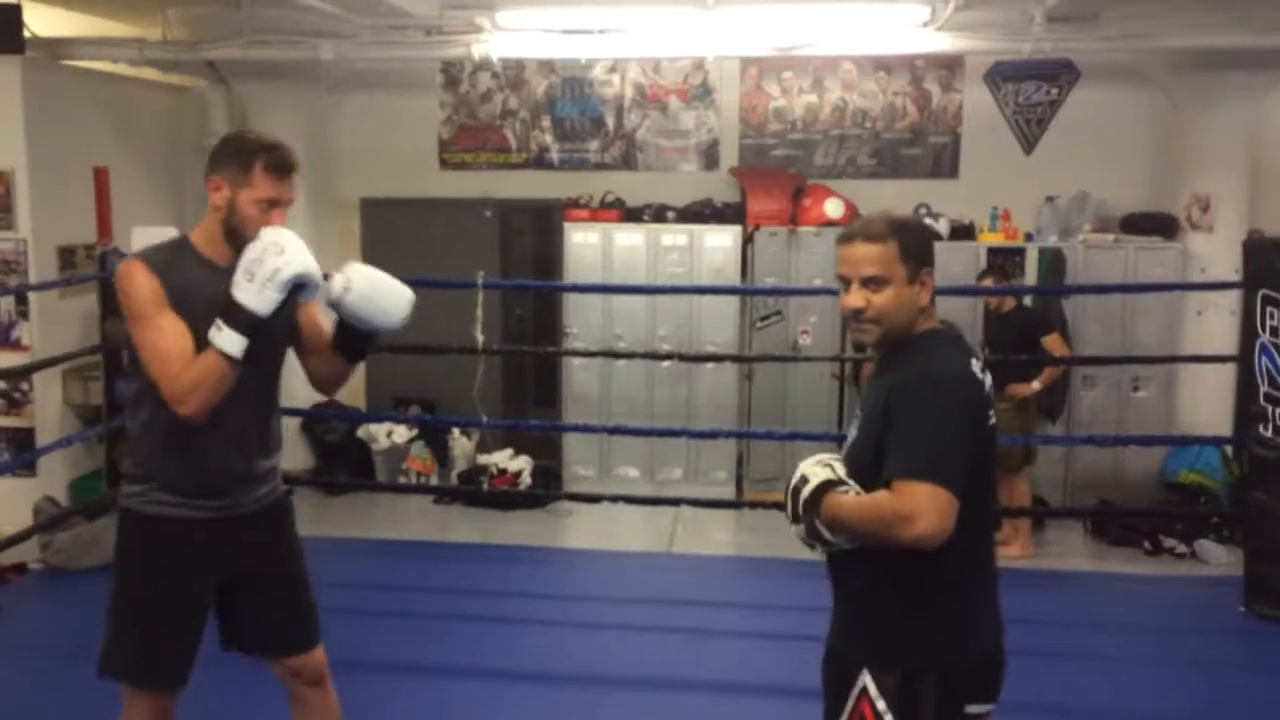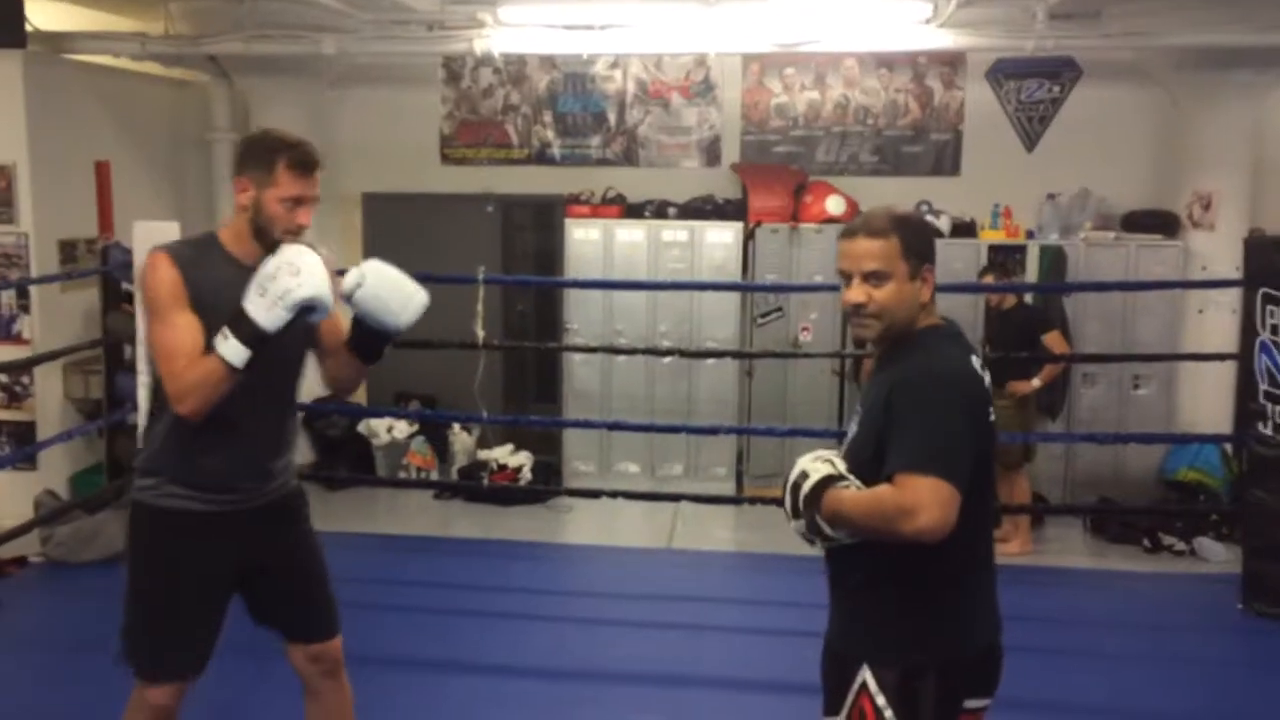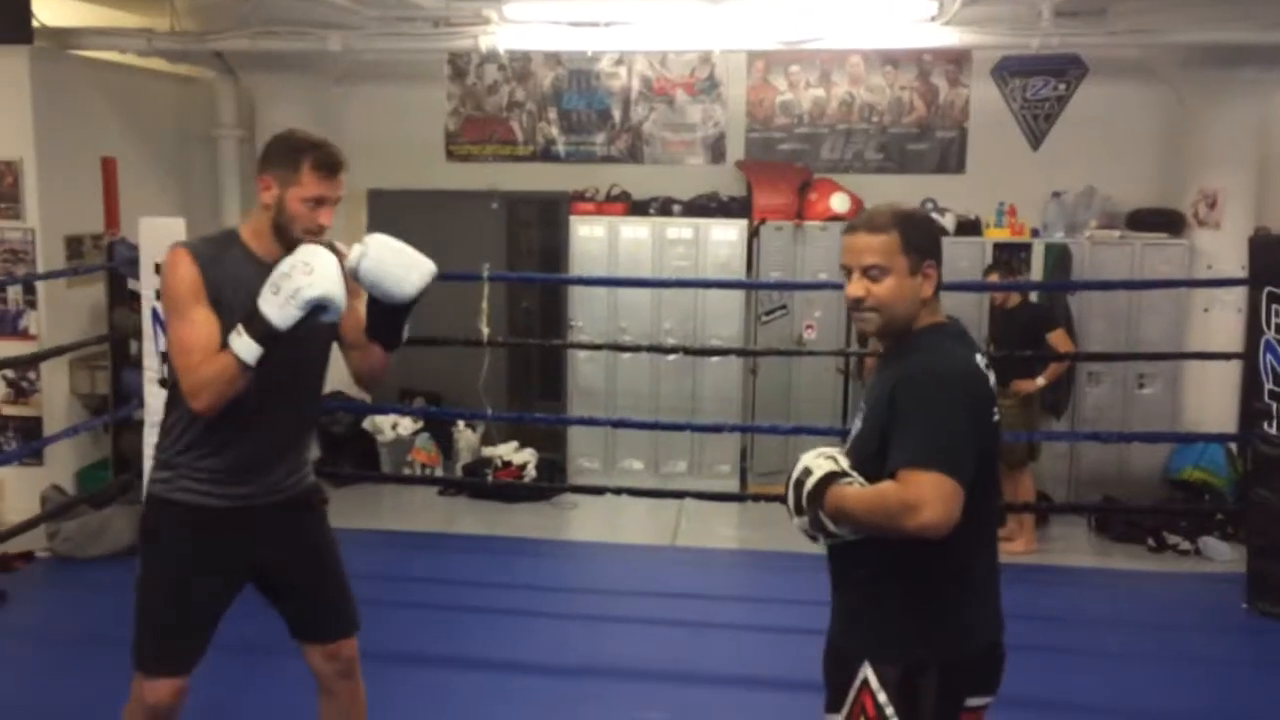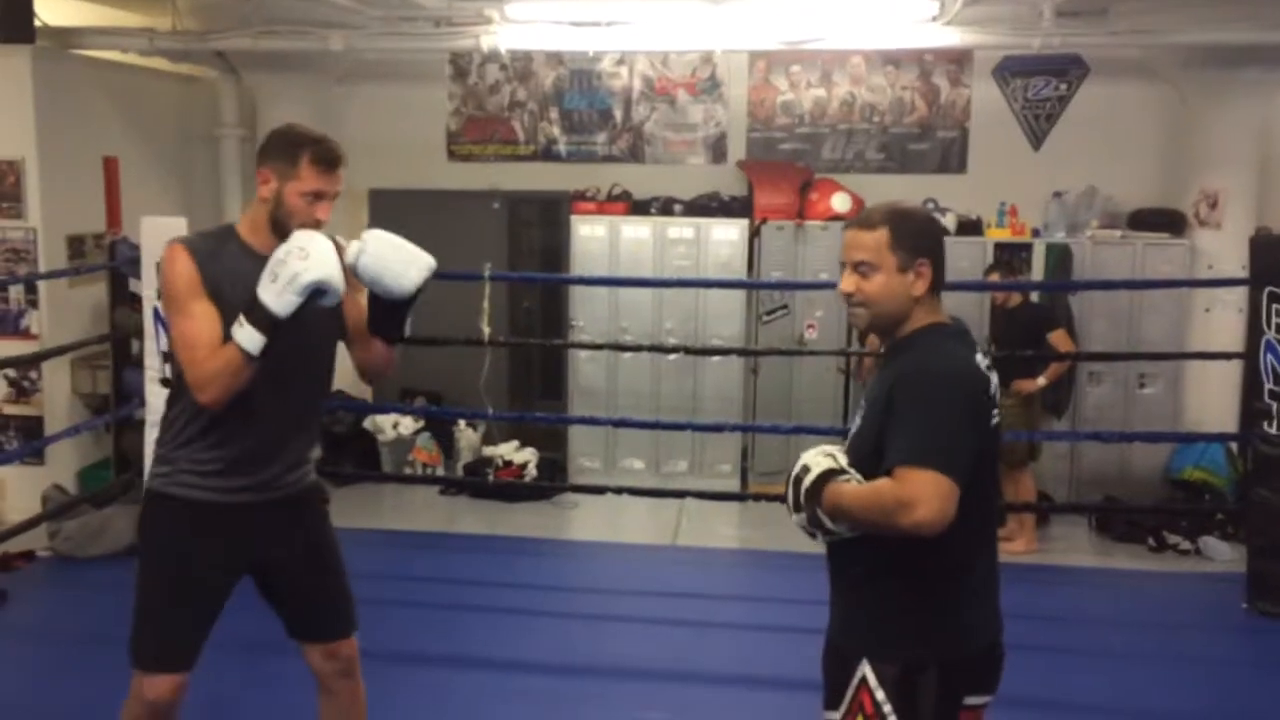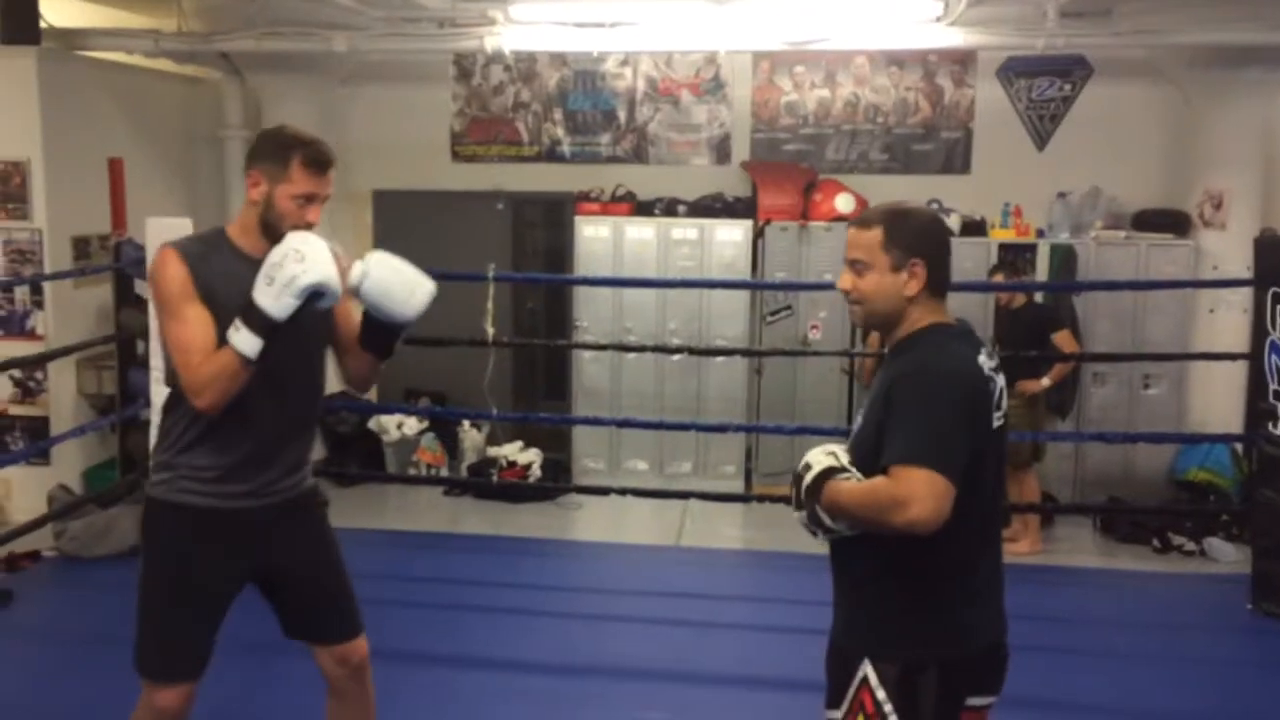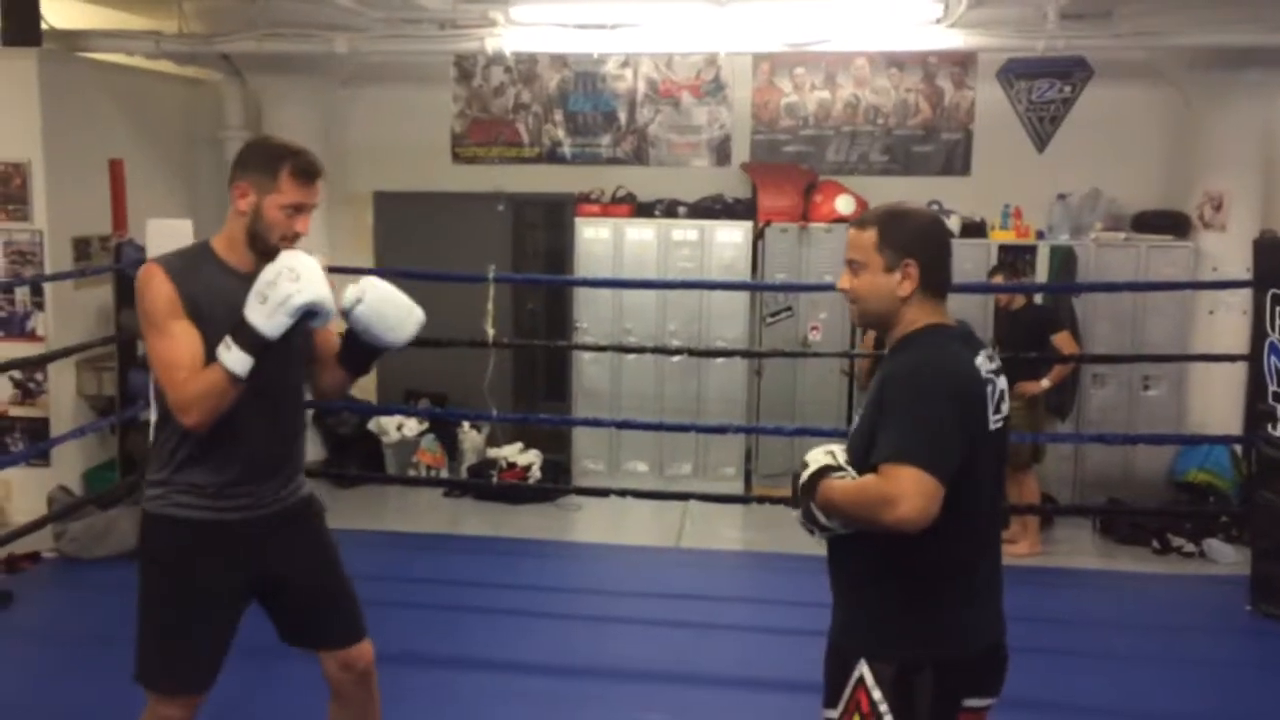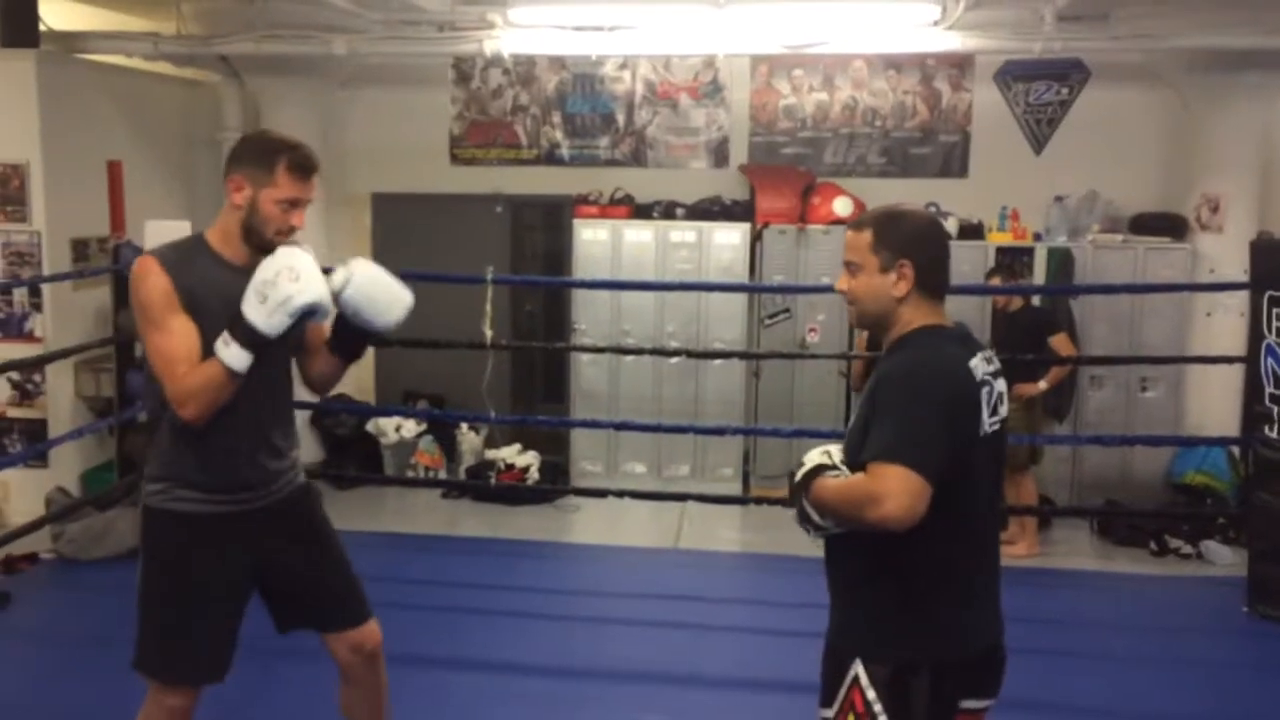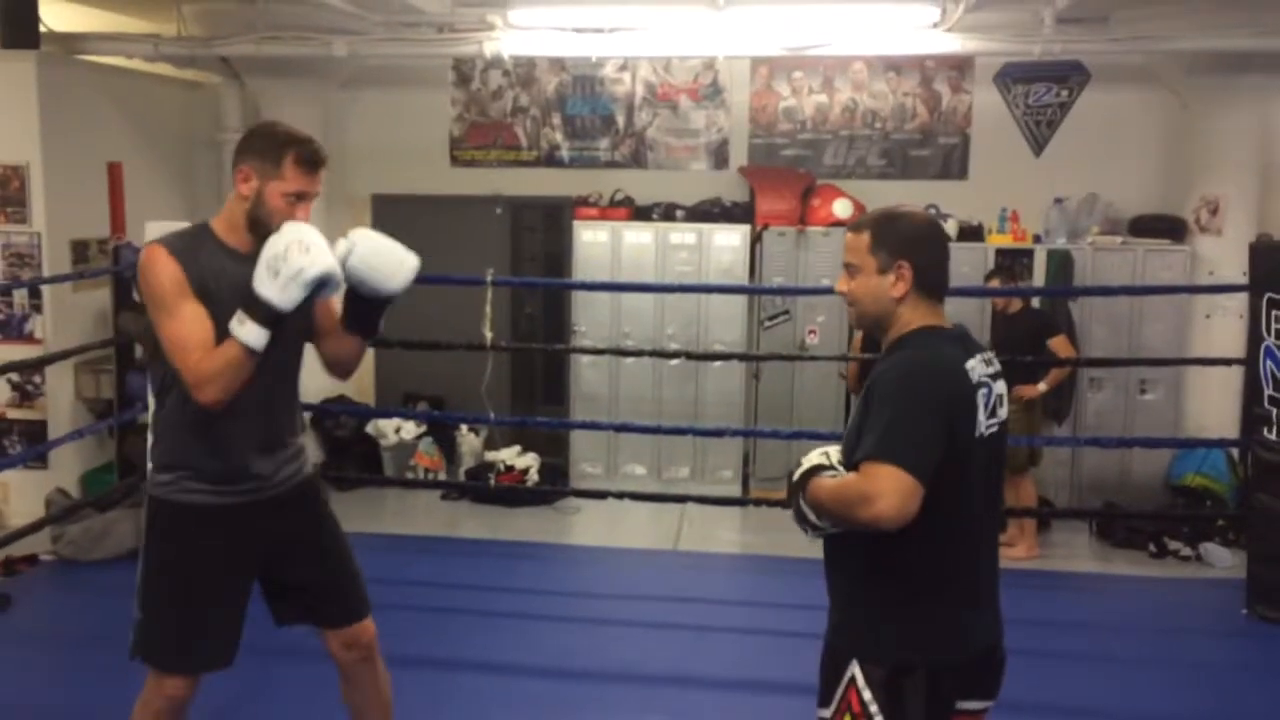
dt=0.1s
person 1, frame 1
left shoulder: (279, 271)
right shoulder: (147, 275)
left elbow: (325, 379)
right elbow: (188, 399)
left wrist: (356, 331)
right wrist: (245, 311)
left hip: (256, 507)
right hip: (167, 517)
left knee: (307, 670)
person 1, frame 2
left shoulder: (307, 269)
right shoulder: (171, 269)
left elbow: (342, 381)
right elbow: (186, 398)
left wrist: (372, 331)
right wrist: (252, 322)
left hip: (268, 498)
right hip: (179, 508)
left knee: (323, 657)
person 1, frame 3
left shoulder: (331, 267)
right shoulder: (193, 265)
left elbow: (370, 375)
right elbow: (201, 394)
left wrist: (390, 312)
right wrist: (266, 321)
left hip: (287, 495)
right hip: (195, 502)
left knee: (339, 656)
person 1, frame 4
left shoulder: (332, 261)
right shoulder: (190, 260)
left elbow: (375, 369)
right elbow: (208, 388)
left wrist: (391, 305)
right wrist: (266, 310)
left hip: (288, 492)
right hip: (195, 499)
left knee: (338, 656)
person 1, frame 5
left shoulder: (324, 266)
right shoulder: (181, 264)
left elbow: (360, 378)
right elbow: (205, 392)
left wrist: (386, 324)
right wrist: (263, 313)
left hip: (286, 498)
right hip: (194, 506)
left knee: (349, 659)
person 1, frame 6
left shoulder: (298, 274)
right shoulder: (167, 281)
left elbow: (327, 389)
right elbow: (192, 409)
left wrist: (364, 347)
right wrist: (255, 330)
left hip: (283, 507)
right hip: (192, 521)
left knee: (353, 663)
person 1, frame 7
left shoulder: (290, 270)
right shoulder: (160, 273)
left elbow: (318, 378)
right elbow: (189, 402)
left wrist: (355, 334)
right wrist: (252, 327)
left hip: (282, 498)
right hip: (191, 515)
left knee: (362, 646)
person 1, frame 8
left shoulder: (298, 258)
right shoulder: (168, 261)
left elbow: (340, 361)
right elbow: (208, 385)
left wrist: (368, 301)
right wrist: (266, 304)
left hip: (285, 486)
right hip: (196, 501)
left knee: (357, 640)
person 2, frame 1
left shoulder: (925, 382)
right shoulder: (939, 357)
left elbow: (921, 518)
left wrist: (822, 503)
right wrist: (846, 481)
left hip: (905, 652)
person 2, frame 2
left shoulder: (929, 378)
right shoulder: (923, 356)
left elbow: (923, 512)
left wrist: (823, 499)
right wrist: (846, 479)
left hip: (903, 649)
person 2, frame 3
left shoulder: (933, 376)
right shoulder: (928, 353)
left elbow: (926, 507)
left wrist: (826, 495)
right wrist: (847, 475)
left hip: (906, 646)
person 2, frame 4
left shoulder: (928, 374)
right shoulder: (946, 351)
left elbow: (921, 506)
left wrist: (825, 493)
right wrist: (850, 475)
left hip: (904, 645)
person 2, frame 5
left shoulder: (928, 373)
right shoulder: (954, 351)
left elbow: (916, 504)
left wrist: (824, 490)
right wrist: (852, 474)
left hip: (907, 645)
person 2, frame 6
left shoulder: (921, 373)
right shoulder: (963, 353)
left elbow: (905, 503)
left wrist: (821, 488)
right wrist: (852, 476)
left hip: (903, 646)
person 2, frame 7
left shoulder: (915, 374)
right shoulder: (964, 355)
left elbow: (892, 502)
left wrist: (815, 486)
right wrist: (846, 475)
left hip: (900, 646)
person 2, frame 8
left shoulder: (911, 374)
right shoulder: (970, 358)
left elbow: (885, 502)
left wrist: (812, 487)
right wrist: (845, 477)
left hip: (898, 647)
person 3, frame 1
left shoulder: (1030, 317)
right shoulder: (991, 319)
left elbow: (1062, 355)
left wrist: (1035, 385)
left hip: (1016, 401)
right hip: (993, 400)
left knee: (1016, 470)
right knee: (1000, 468)
left ankle: (1024, 540)
right ankle: (1008, 528)
person 3, frame 2
left shoulder: (1030, 315)
right shoulder: (992, 315)
left elbow: (1062, 353)
left wrist: (1035, 382)
left hip: (1016, 399)
right hip: (993, 397)
left knee: (1016, 467)
right knee: (1000, 465)
left ankle: (1023, 537)
right ankle: (1007, 525)
person 3, frame 3
left shoulder: (1035, 313)
right shoulder: (997, 314)
left elbow: (1067, 351)
left wrist: (1039, 381)
left hip: (1020, 398)
right hip: (997, 395)
left knee: (1020, 466)
right knee: (1004, 464)
left ankle: (1028, 536)
right ankle: (1012, 524)
person 3, frame 4
left shoulder: (1036, 313)
right shoulder: (998, 314)
left elbow: (1068, 351)
left wrist: (1040, 381)
left hip: (1021, 398)
right hip: (998, 396)
left knee: (1021, 466)
right knee: (1004, 464)
left ankle: (1028, 536)
right ankle: (1012, 524)
person 3, frame 5
left shoulder: (1041, 313)
right shoulder: (1002, 314)
left elbow: (1072, 352)
left wrist: (1044, 381)
left hip: (1025, 398)
left knee: (1025, 466)
right knee: (1009, 464)
left ankle: (1033, 536)
right ankle: (1017, 524)
person 3, frame 6
left shoulder: (1040, 315)
right shoulder: (1001, 315)
left elbow: (1072, 353)
left wrist: (1044, 383)
left hip: (1025, 400)
left knee: (1025, 468)
right knee: (1008, 466)
left ankle: (1032, 538)
right ankle: (1016, 526)
person 3, frame 7
left shoulder: (1037, 316)
right shoulder: (999, 317)
left elbow: (1069, 354)
left wrist: (1041, 385)
left hip: (1022, 401)
left knee: (1022, 469)
right knee: (1006, 467)
left ankle: (1030, 539)
right ankle: (1014, 527)
person 3, frame 8
left shoulder: (1036, 318)
right shoulder: (998, 319)
left elbow: (1069, 357)
left wrist: (1041, 387)
left hip: (1022, 403)
left knee: (1021, 471)
right knee: (1005, 469)
left ankle: (1029, 541)
right ankle: (1013, 530)
